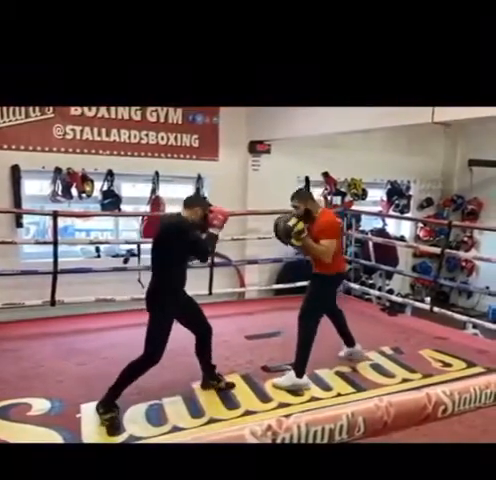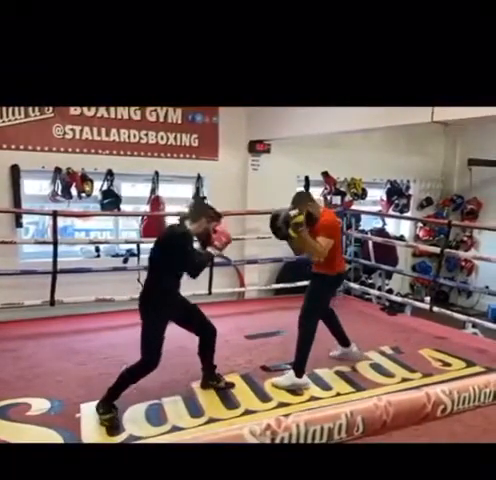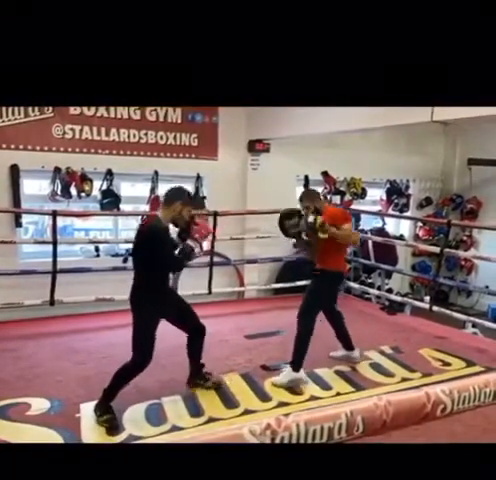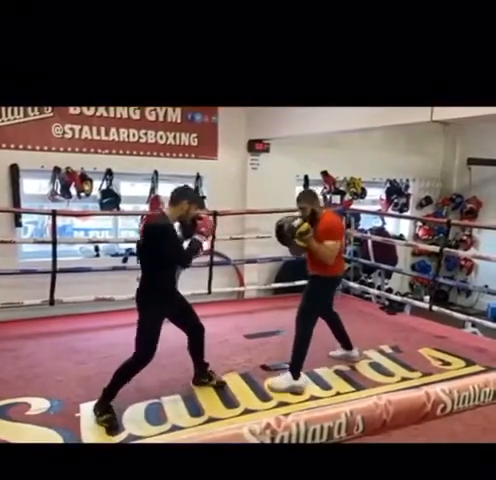
dt=0.3s
person 1, frame 1
left shoulder: (175, 223)
right shoulder: (178, 225)
left elbow: (193, 248)
right elbow: (203, 253)
left wrist: (207, 229)
right wrist: (215, 228)
left hip: (175, 292)
right hip: (162, 297)
left knee: (204, 331)
right knee: (152, 354)
left ankle: (210, 377)
right ankle: (107, 403)
person 1, frame 2
left shoulder: (180, 235)
right shoulder: (177, 235)
left elbow: (190, 262)
right elbow: (194, 269)
left wrist: (207, 247)
right wrist: (213, 248)
left hip: (171, 298)
right hip: (154, 303)
left knee: (208, 331)
right knee: (150, 361)
left ankle: (209, 376)
right ankle: (106, 403)
person 1, frame 3
left shoulder: (161, 226)
right shoulder: (153, 229)
left elbow: (170, 252)
right elbow: (174, 264)
left wrist: (185, 237)
right wrist: (193, 242)
left hip: (164, 293)
right hip: (145, 300)
left knee: (197, 329)
right knee: (141, 358)
left ankle: (197, 376)
right ankle: (103, 404)
person 1, frame 4
left shoulder: (164, 223)
right shoulder: (159, 226)
left elbow: (178, 254)
right elbow: (183, 260)
left wrist: (194, 230)
right wrist: (201, 235)
left hip: (167, 292)
right hip: (151, 297)
left knee: (196, 329)
right knee: (144, 354)
left ankle: (202, 374)
right ankle: (103, 403)
person 2, frame 1
left shoulder: (327, 222)
right shoulder: (313, 219)
left elbow: (326, 256)
right elbow: (309, 250)
left wrist: (304, 239)
right wrist: (297, 238)
left hip: (328, 275)
right hip: (327, 274)
left knee: (307, 319)
right knee: (331, 309)
left ankle: (298, 376)
right ankle: (352, 347)
person 2, frame 2
left shoulder: (328, 221)
right shoulder: (313, 220)
left elbow: (318, 255)
right elbow: (299, 249)
left wrist: (301, 232)
right wrist: (291, 234)
left hip: (328, 275)
right hip: (324, 273)
left knee: (307, 319)
right knee: (322, 309)
left ankle: (298, 375)
right ankle: (347, 347)
person 2, frame 3
left shoulder: (336, 214)
right shoulder: (314, 220)
left elbow: (354, 239)
right elbow: (312, 249)
left wrist: (329, 231)
left hip: (331, 272)
right hip: (325, 270)
left knee: (306, 315)
right knee: (330, 310)
left ankle: (295, 371)
right ankle: (350, 350)
person 2, frame 4
left shoulder: (331, 223)
right shoulder: (310, 221)
left elbow: (329, 258)
right elbow: (299, 249)
left wrist: (308, 240)
right wrist: (295, 237)
left hip: (325, 278)
right hip: (319, 276)
left knee: (304, 320)
right knee: (326, 311)
left ankle: (294, 377)
right ankle: (349, 350)
